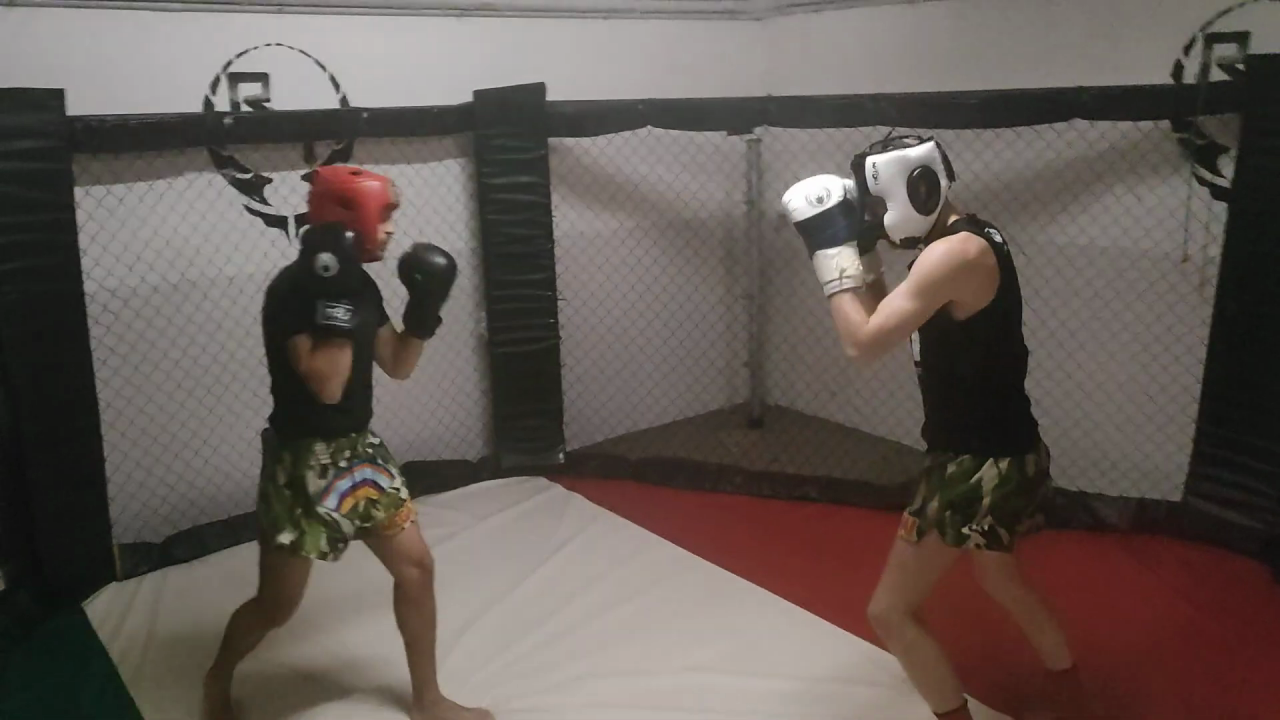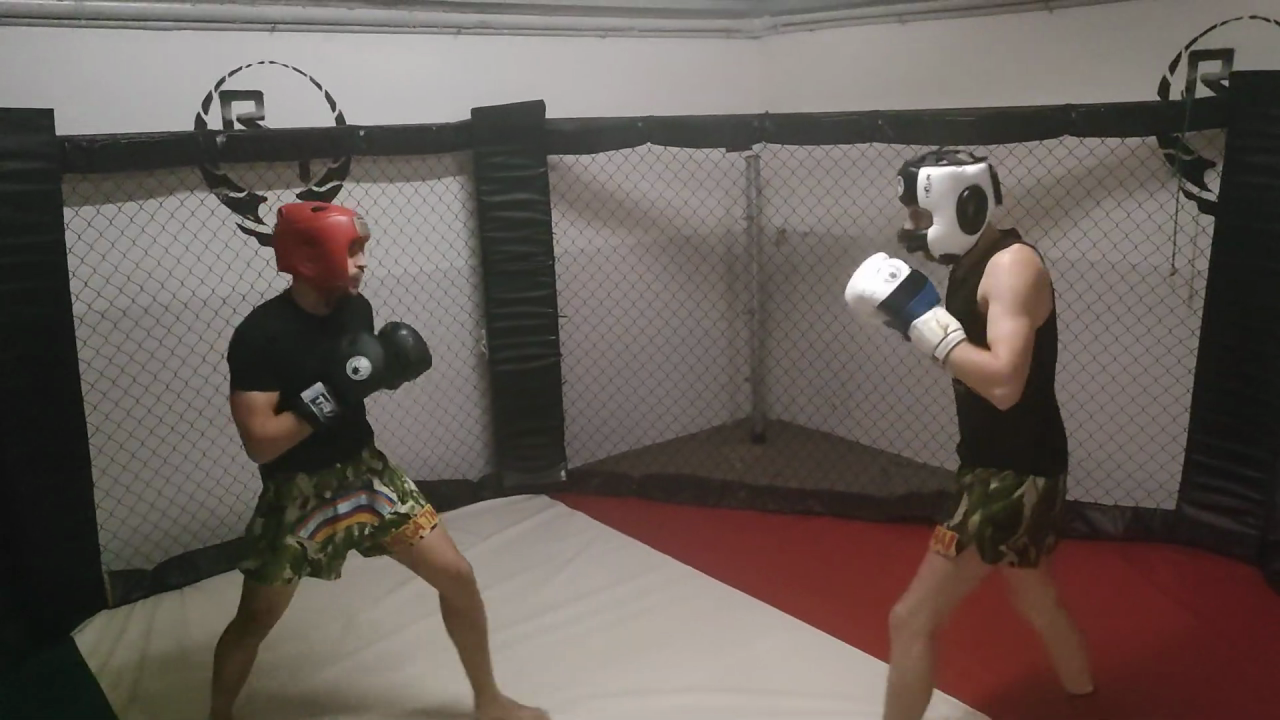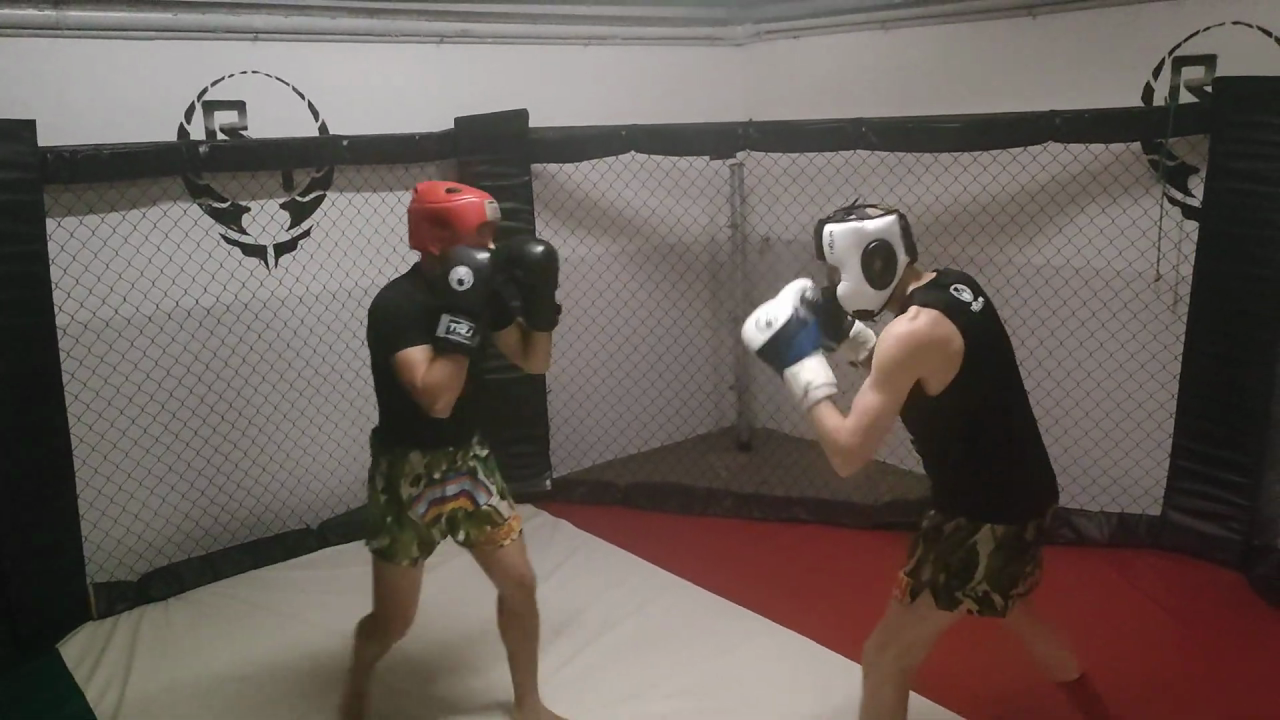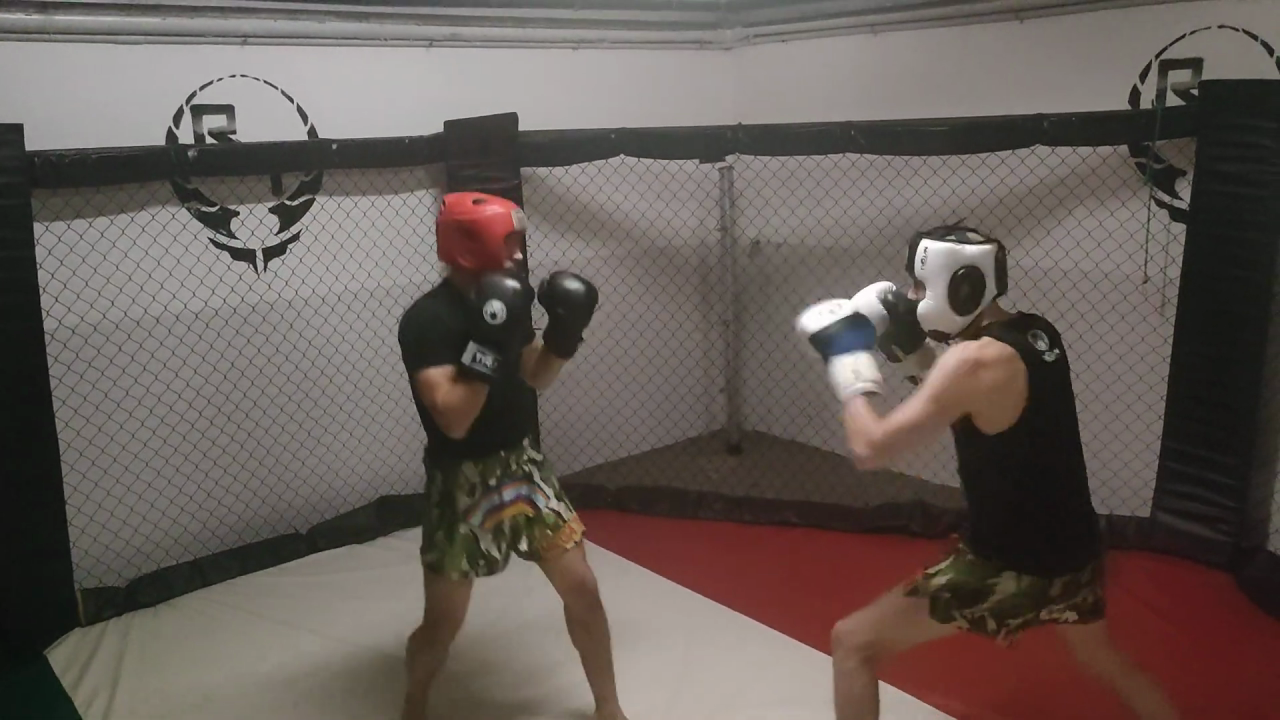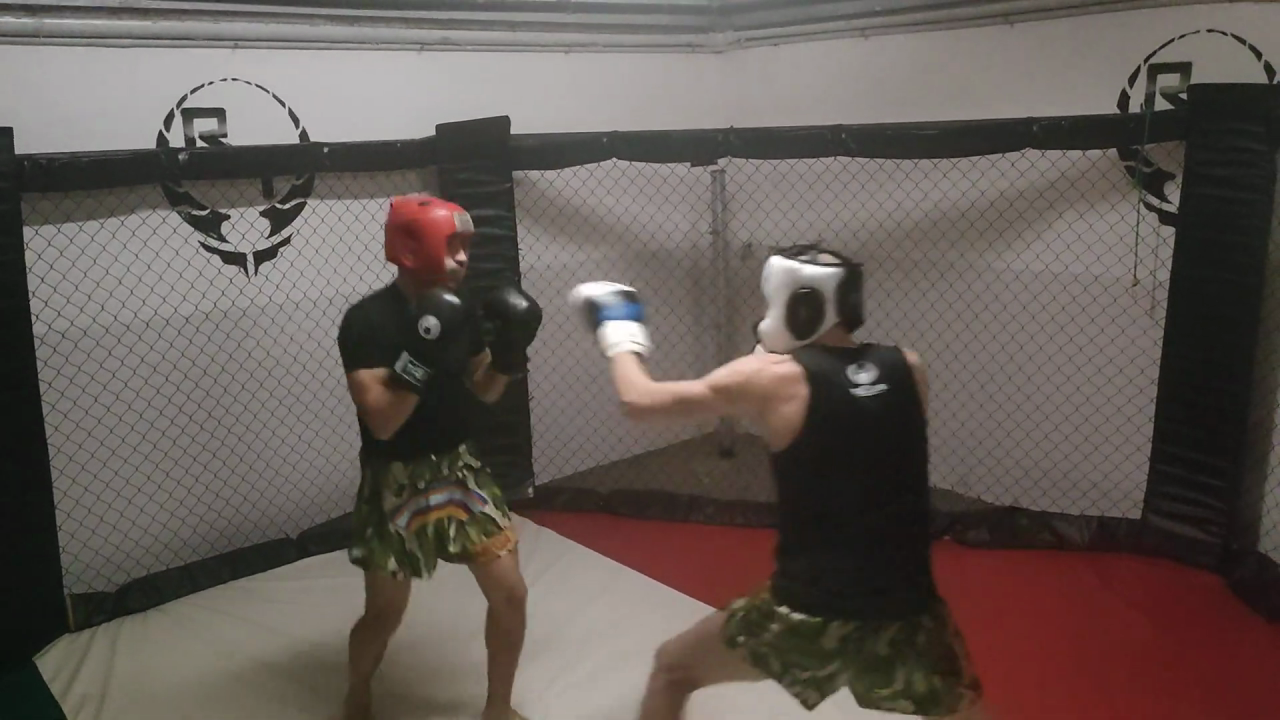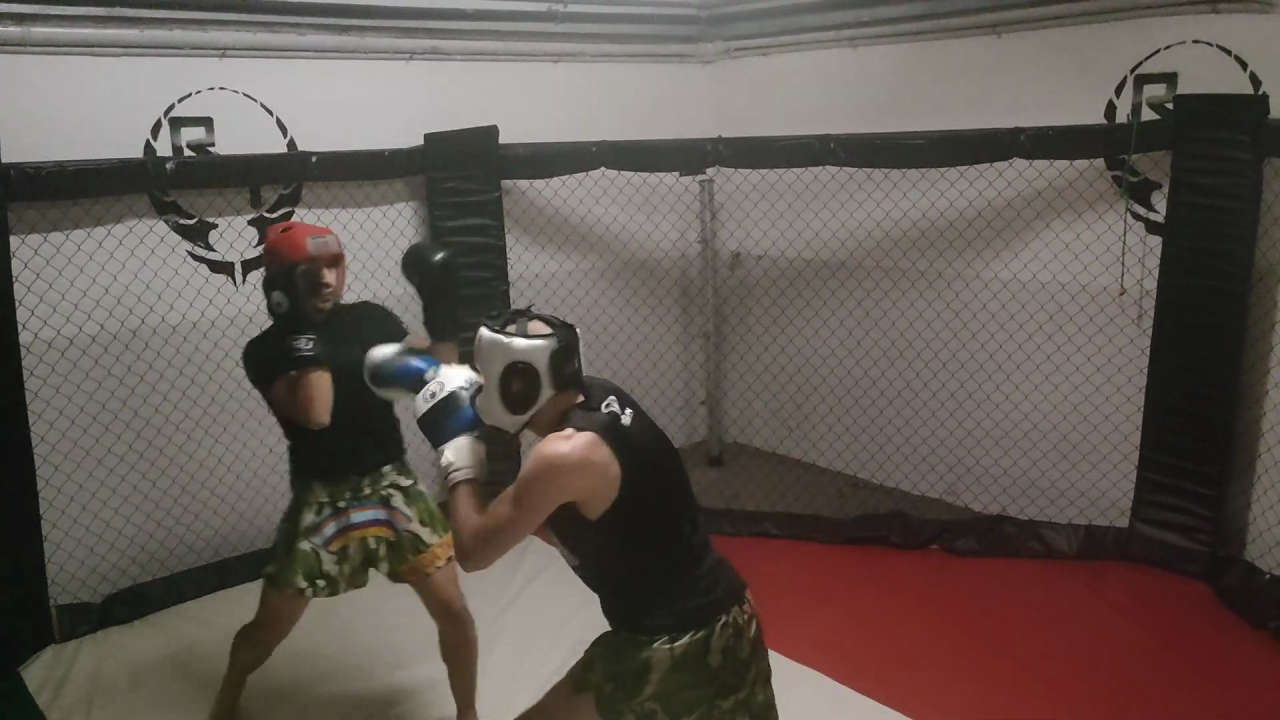
dt=0.4s
person 1, frame 1
left shoulder: (357, 281)
right shoulder: (293, 289)
left elbow: (398, 365)
right elbow: (326, 387)
left wrist: (424, 306)
right wrist: (336, 302)
left hip: (358, 447)
right hip: (304, 458)
left knee: (416, 566)
right knee: (277, 605)
person 1, frame 2
left shoulder: (355, 309)
right shoulder: (259, 336)
right elbow: (260, 444)
left wrist: (392, 366)
right wrist: (332, 394)
left hip: (364, 471)
right hip: (299, 492)
left knee: (457, 575)
right knee: (254, 622)
person 1, frame 3
left shoulder: (488, 288)
right shoulder: (396, 305)
left elbow: (535, 360)
right elbow: (435, 399)
left wrist: (541, 297)
right wrist: (461, 316)
left hip: (468, 458)
right hip: (409, 470)
left knee: (519, 582)
right knee: (394, 619)
person 1, frame 4
left shoulder: (505, 303)
right shoulder: (425, 321)
left elbow: (535, 378)
right elbow: (454, 422)
left wrist: (564, 331)
right wrist: (490, 344)
left hip: (522, 463)
right hip: (463, 480)
left knee: (582, 589)
right knee: (442, 626)
person 1, frame 5
left shoulder: (459, 311)
right shoulder: (366, 321)
left elbow: (486, 389)
right elbow: (381, 423)
left wrist: (512, 344)
right wrist: (420, 355)
left hip: (458, 468)
right hip: (396, 478)
left knee: (511, 594)
right knee: (384, 616)
person 1, frame 6
left shoulder: (372, 319)
right shoulder: (265, 352)
right elbow: (315, 415)
right wrist: (304, 331)
left hip: (391, 486)
right hip: (323, 498)
left knee: (452, 608)
right knee: (272, 624)
person 2, frame 1
left shoulder: (955, 253)
right shoulder: (965, 240)
left elbow: (862, 343)
right elbow: (890, 320)
left wrist: (831, 247)
right wrist: (859, 250)
left hip: (979, 460)
right hip: (1001, 450)
left knee: (889, 611)
right knee: (1004, 583)
person 2, frame 2
left shoulder: (1012, 265)
right shoulder: (972, 264)
left elbow: (1003, 383)
right elbow: (973, 358)
left wrist: (921, 317)
right wrist: (915, 314)
left hip: (1014, 473)
right hip: (1006, 466)
left knee: (912, 620)
right knee: (1037, 604)
person 2, frame 3
left shoulder: (914, 330)
right shoulder: (955, 286)
left elbow: (847, 456)
left wrist: (801, 361)
right wrist: (847, 338)
left hip: (981, 515)
right hip: (1023, 493)
left knee: (886, 658)
right knee: (1010, 608)
person 2, frame 4
left shoulder: (975, 360)
right shoulder: (1038, 334)
left elbow: (870, 449)
left wrist: (848, 357)
right wrist: (910, 348)
left hip: (1004, 563)
right hip: (1074, 546)
left knee: (853, 642)
right knee: (1103, 657)
person 2, frame 5
left shoulder: (775, 377)
right shoulder: (908, 369)
left elbow: (641, 401)
left wrist: (617, 325)
left hip: (808, 611)
right hip: (905, 615)
left knee: (673, 667)
person 2, frame 6
left shoulder: (563, 454)
right shoulder: (604, 395)
left elbow: (474, 550)
left wrist: (456, 447)
left hip: (668, 648)
right hip: (728, 617)
